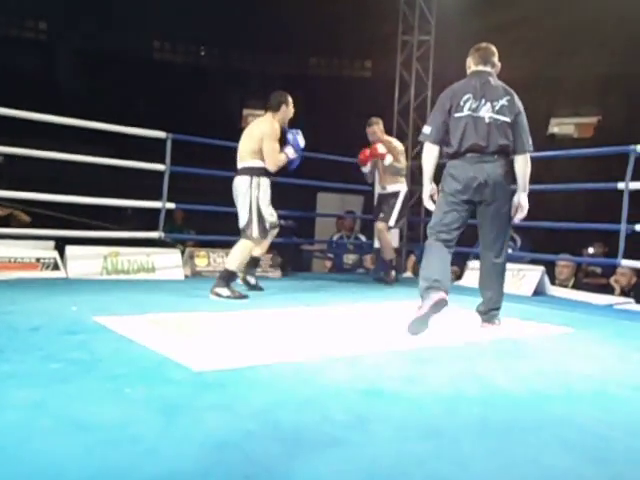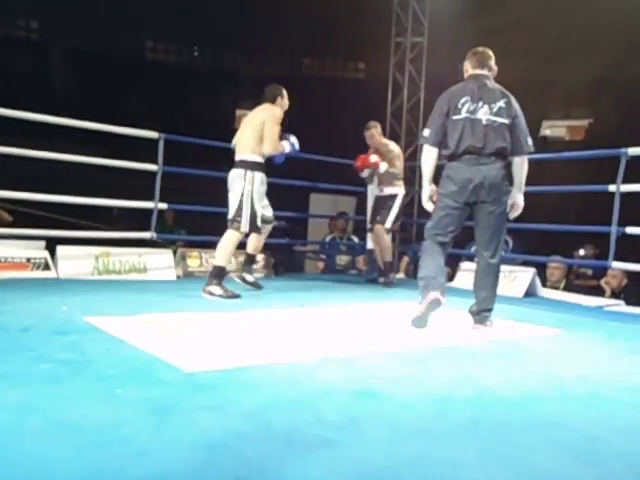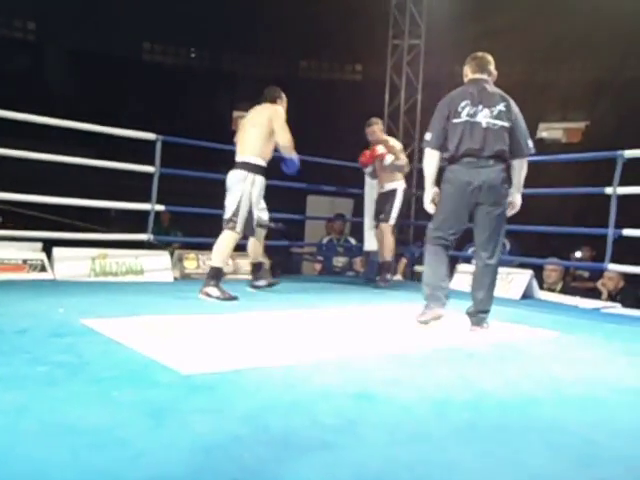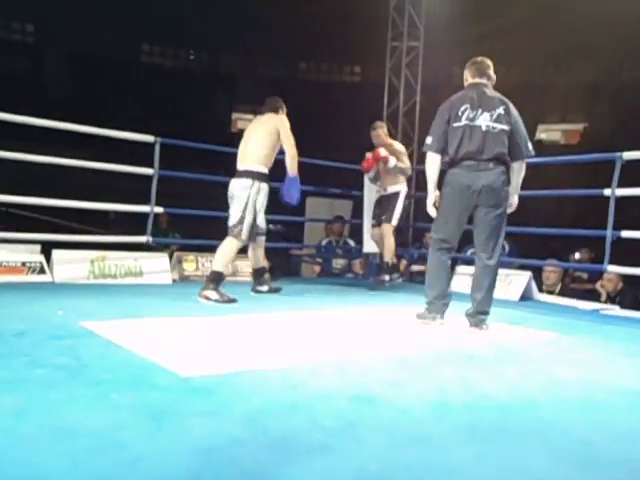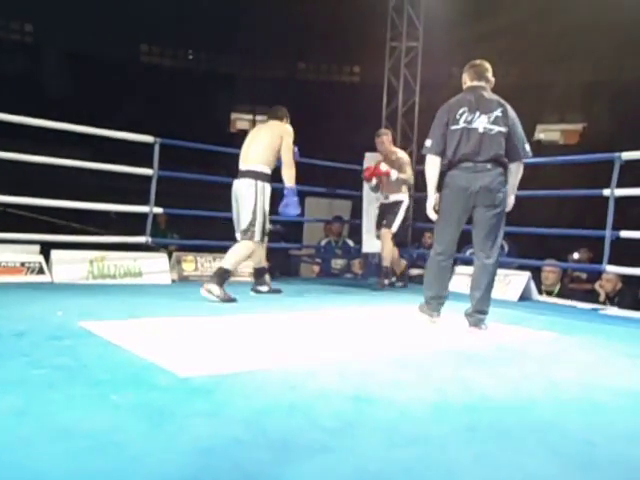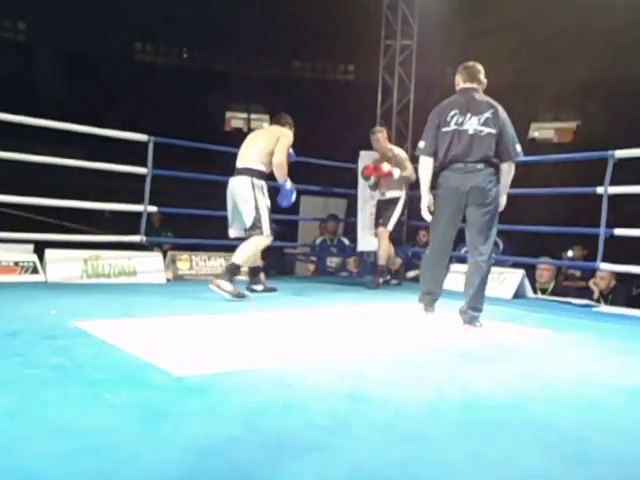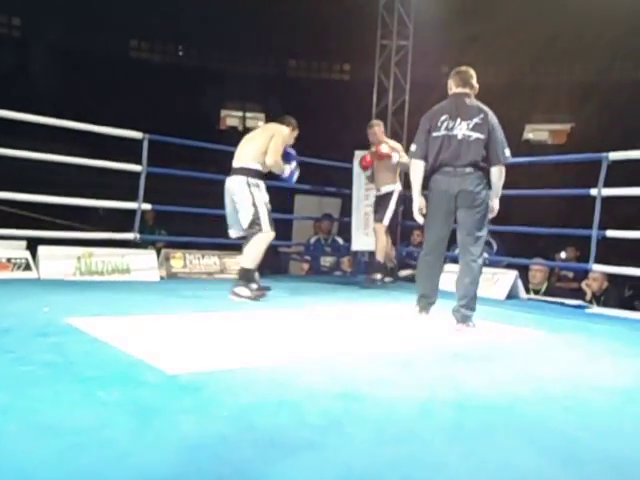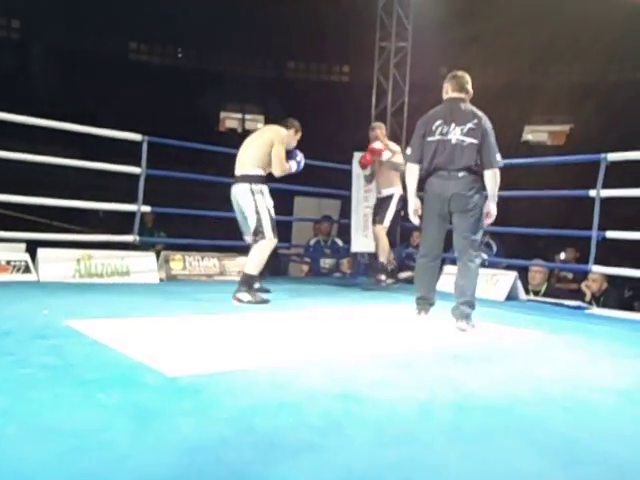
dt=0.1s
person 1, frame 1
left shoulder: (453, 92)
right shoulder: (510, 97)
left elbow: (432, 142)
right elbow: (522, 152)
left wrist: (427, 182)
right wrist: (522, 193)
left hip: (460, 171)
right hip: (496, 174)
left knee: (439, 237)
right knee: (493, 248)
left ankle: (434, 291)
right ankle: (490, 313)
person 1, frame 2
left shoulder: (451, 95)
right shoulder: (507, 100)
left elbow: (431, 144)
right elbow: (521, 153)
left wrist: (427, 183)
right wrist: (518, 191)
left hip: (458, 172)
right hip: (494, 175)
left knee: (436, 236)
right knee: (489, 248)
left ankle: (431, 290)
right ankle: (482, 314)
person 1, frame 3
left shoulder: (452, 100)
right shoulder: (506, 103)
left elbow: (433, 148)
right elbow: (520, 155)
left wrist: (429, 185)
right wrist: (516, 191)
left hip: (459, 174)
right hip: (494, 176)
left knee: (438, 239)
right knee: (488, 251)
left ankle: (435, 302)
right ankle: (479, 316)
person 1, frame 4
left shoulder: (452, 104)
right shoulder: (506, 107)
left elbow: (434, 152)
right elbow: (520, 157)
left wrist: (431, 189)
right wrist: (514, 191)
left hip: (459, 177)
right hip: (494, 179)
left knee: (441, 243)
right knee: (487, 252)
left ankle: (436, 308)
right ankle: (478, 317)
person 1, frame 5
left shoulder: (450, 107)
right shoulder: (504, 109)
left elbow: (433, 155)
right elbow: (517, 159)
left wrist: (431, 192)
right wrist: (511, 191)
left hip: (458, 179)
right hip: (492, 180)
left knee: (443, 246)
right knee: (486, 252)
left ankle: (433, 305)
right ankle: (477, 317)
person 1, frame 6
left shoulder: (442, 109)
right shoulder: (495, 110)
left elbow: (427, 156)
right elbow: (508, 158)
left wrist: (425, 193)
right wrist: (503, 191)
left hip: (450, 180)
right hip: (484, 180)
left knee: (439, 245)
right knee: (480, 250)
left ankle: (428, 299)
right ankle: (471, 314)
person 1, frame 7
left shoulder: (434, 114)
right shoulder: (485, 115)
left elbow: (418, 159)
right elbow: (498, 163)
left wrist: (416, 196)
right wrist: (495, 195)
left hip: (441, 183)
right hip: (474, 184)
left knee: (433, 246)
right knee: (471, 251)
left ankle: (424, 303)
right ankle: (464, 313)
person 1, frame 8
left shoulder: (429, 119)
right shoulder: (479, 119)
left elbow: (413, 163)
right elbow: (491, 167)
left wrist: (411, 198)
right wrist: (492, 200)
left hip: (436, 186)
right hip: (467, 188)
left knee: (429, 249)
right knee: (468, 252)
left ankle: (423, 305)
right ankle: (462, 312)
person 2, frame 1
left shoulder: (261, 122)
right shoulder: (271, 125)
right elbow: (272, 164)
left wrist: (282, 148)
right wrist: (291, 150)
left hip: (250, 180)
right hip: (253, 181)
left knee: (272, 226)
right knee: (252, 236)
left ankle: (248, 271)
right ankle: (221, 284)
person 2, frame 2
left shoulder: (256, 113)
right shoulder: (273, 112)
left elbow: (236, 142)
right elbow: (268, 148)
right wrist: (285, 146)
left hip: (245, 173)
right hip: (249, 174)
left knee: (265, 221)
right knee: (238, 228)
left ankle: (246, 269)
right ankle: (213, 283)
person 2, frame 3
left shoulder: (253, 112)
right shoulder: (275, 110)
left elbow: (238, 138)
right elbow: (285, 141)
right wrist: (292, 156)
left hip: (240, 173)
right hip: (250, 175)
left knee: (259, 227)
right knee: (234, 228)
left ankle: (257, 276)
right ankle: (210, 284)
person 2, frame 4
left shoulder: (256, 123)
right shoulder: (280, 121)
right elbow: (291, 152)
right wrist: (293, 179)
left hip: (241, 181)
right hip: (253, 183)
left knee: (258, 235)
right knee: (237, 236)
left ankle: (261, 282)
right ankle: (210, 287)
person 2, frame 5
left shoulder: (258, 129)
right shoulder: (285, 128)
right elbow: (288, 160)
right wrist: (291, 190)
left hip: (241, 182)
right hip: (255, 184)
left knee: (257, 236)
right knee: (252, 240)
left ankle: (261, 281)
right ankle: (214, 283)
person 2, frame 6
left shoulder: (258, 133)
right shoulder: (285, 133)
right elbow: (278, 160)
left wrist: (283, 156)
right wrist: (285, 183)
left hip: (237, 181)
right hip: (251, 182)
left knee: (253, 234)
right knee: (263, 236)
left ankle: (256, 281)
right ankle: (225, 278)
person 2, frame 7
left shoulder: (263, 131)
right shoulder: (281, 130)
right elbow: (271, 160)
left wrist: (281, 163)
right wrist: (286, 170)
left hip: (235, 180)
right hip: (247, 181)
left knee: (252, 233)
right knee: (265, 232)
left ankle: (251, 279)
right ankle: (241, 284)
person 2, frame 8
left shoulder: (266, 132)
right shoulder: (281, 133)
right elbow: (278, 170)
left wrist: (284, 159)
right wrist: (292, 165)
left hip: (241, 187)
right hip: (252, 187)
left knee: (260, 237)
right knee: (269, 238)
left ankle: (251, 282)
right ankle: (243, 290)
person 3, frame 1
left shoulder: (395, 146)
right shoulder: (371, 149)
left elbow: (402, 171)
right elbow: (370, 178)
left wrist: (386, 158)
right wrist: (364, 164)
left hip: (397, 192)
right hip: (383, 193)
left knee: (381, 227)
right knee: (380, 231)
left ankle: (389, 267)
right ankle: (388, 269)
person 3, frame 2
left shoulder: (392, 149)
right shoulder: (371, 152)
left elbow: (399, 174)
right elbow: (369, 180)
left wrist: (380, 165)
right wrist: (363, 170)
left hip: (394, 194)
right hip: (380, 195)
left knee: (380, 230)
right knee: (375, 234)
left ankle: (389, 270)
right ankle: (384, 273)
person 3, frame 3
left shoulder: (393, 144)
right shoulder: (373, 148)
left elbow: (404, 168)
left wrist: (386, 157)
right wrist: (366, 164)
left hip: (395, 190)
right hip: (382, 191)
left knee: (385, 227)
right knee: (379, 231)
left ankle: (387, 271)
right ankle: (383, 268)
person 3, frame 4
left shoulder: (397, 148)
right shoulder: (377, 152)
left elbow: (407, 171)
right elbow: (374, 180)
left wrist: (389, 160)
right wrist: (369, 171)
left hip: (397, 192)
right hip: (382, 194)
left knee: (387, 228)
right knee: (376, 234)
left ankle: (385, 271)
right ankle: (392, 266)
person 3, frame 5
left shoulder: (401, 157)
right shoulder: (380, 161)
left elbow: (409, 180)
right elbow: (376, 189)
left wrist: (391, 173)
right wrist: (370, 180)
left hip: (399, 201)
right hip: (385, 203)
left knee: (385, 234)
right knee: (387, 240)
left ankle: (384, 275)
right ankle: (402, 275)
person 3, frame 6
left shoulder: (398, 154)
right shoulder: (377, 160)
left elbow: (411, 177)
left wrist: (393, 172)
right wrist: (369, 178)
left hip: (396, 198)
right hip: (382, 200)
left knee: (382, 232)
right knee: (384, 237)
left ankle: (380, 274)
right ankle: (397, 273)
person 3, frame 7
left shoulder: (393, 146)
right shoulder: (373, 152)
left elbow: (407, 164)
left wrist: (391, 156)
right wrist: (366, 169)
left hip: (392, 192)
right hip: (380, 194)
left knee: (379, 227)
right knee: (383, 234)
left ankle: (378, 270)
right ankle: (392, 270)
person 3, frame 8
left shoulder: (393, 148)
right shoulder: (373, 153)
left elbow: (401, 166)
right elbow: (368, 180)
left wrist: (384, 154)
right wrist: (366, 167)
left hip: (393, 195)
right hip: (380, 197)
left knee: (379, 229)
right knee: (382, 235)
left ankle: (382, 271)
right ankle: (391, 272)
